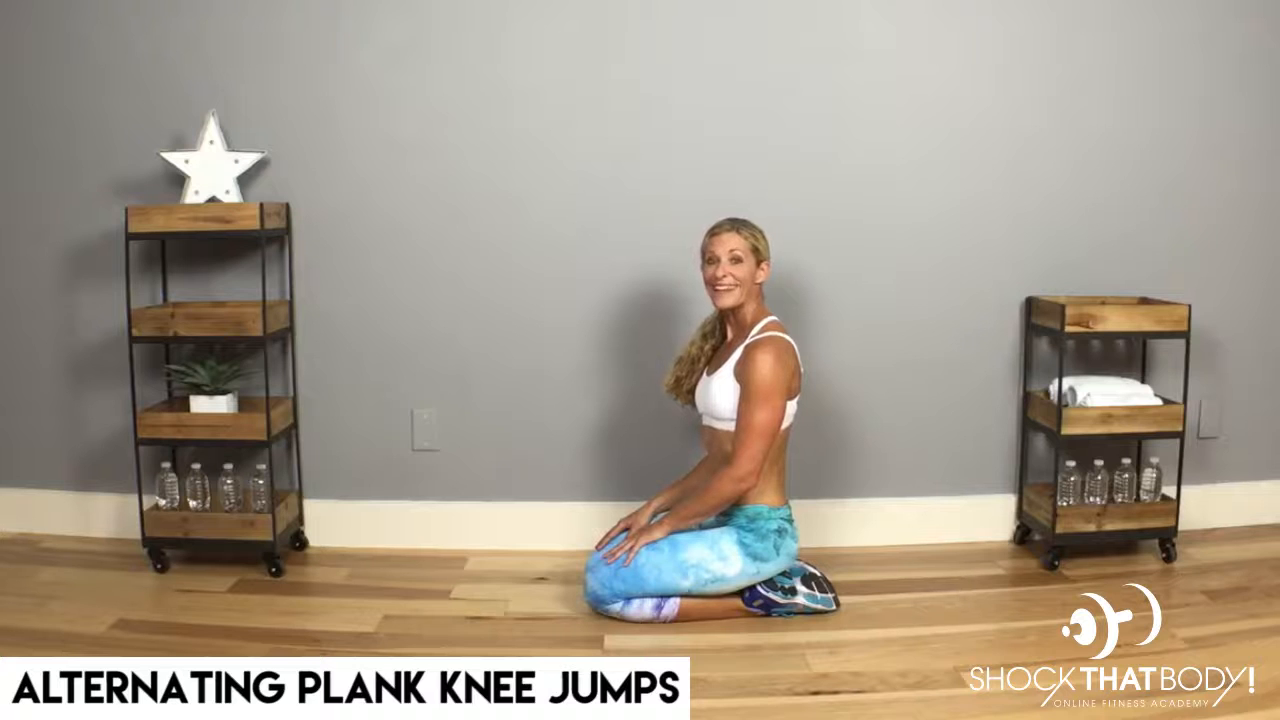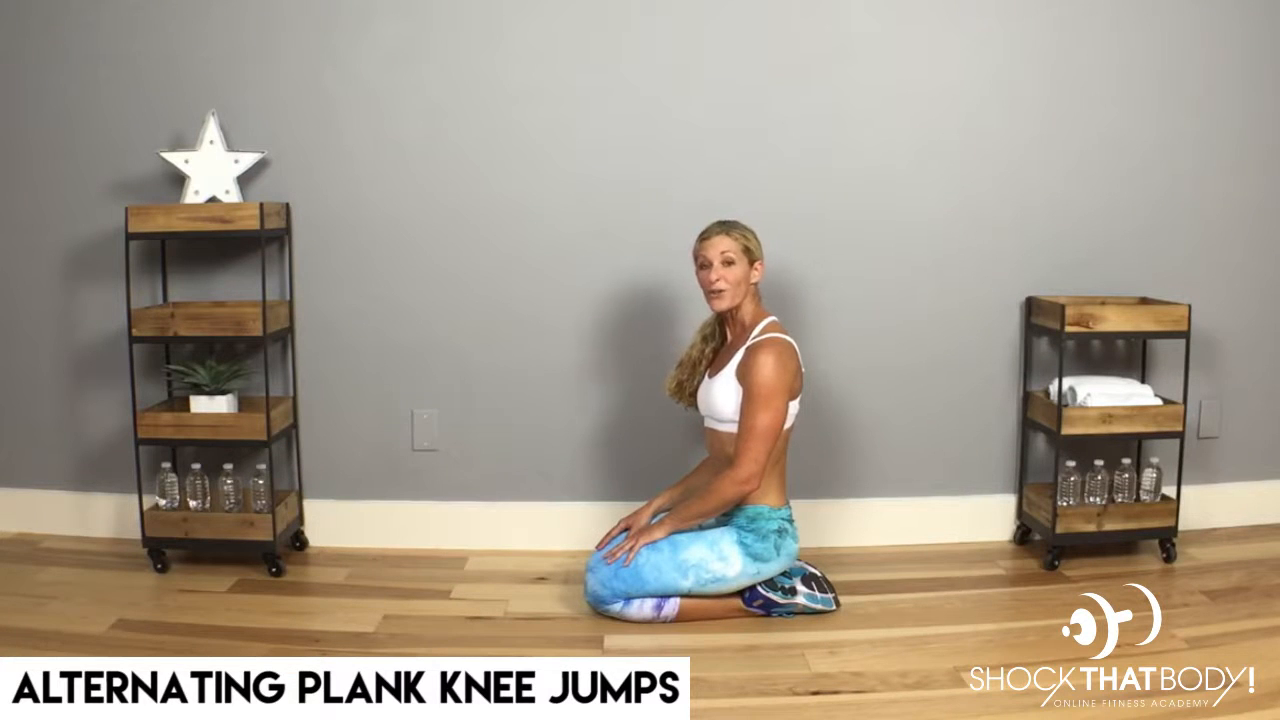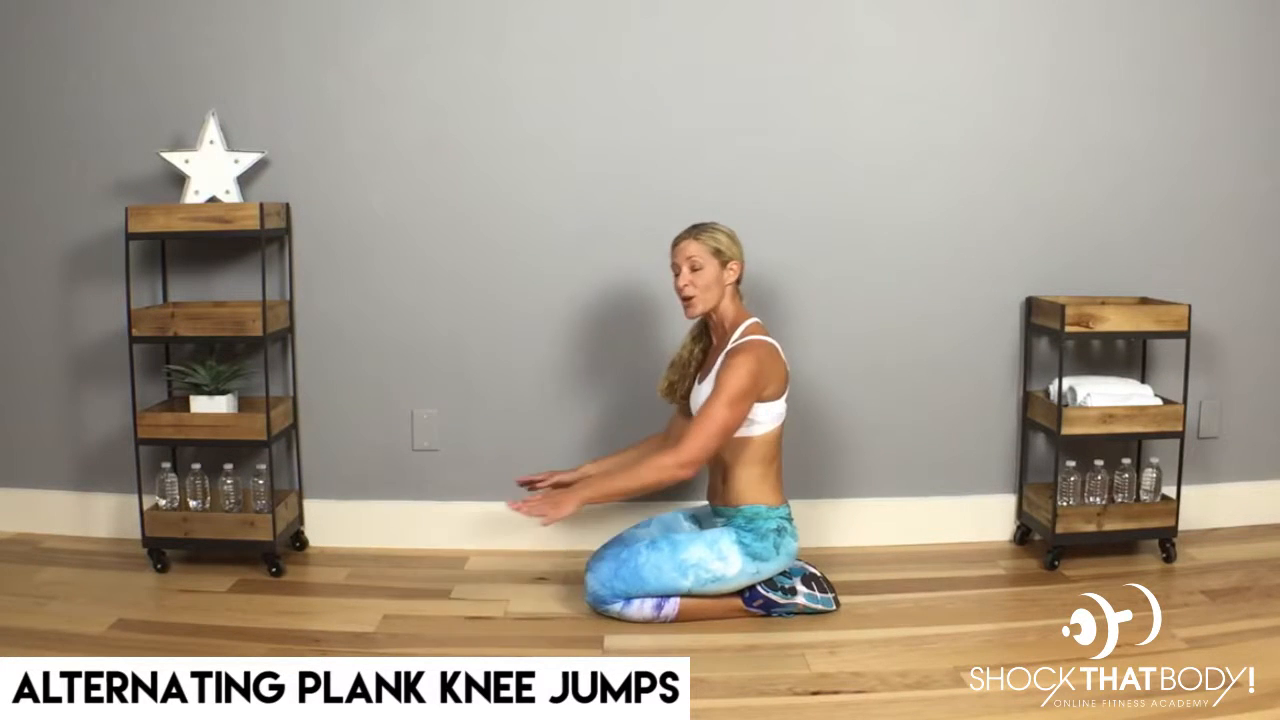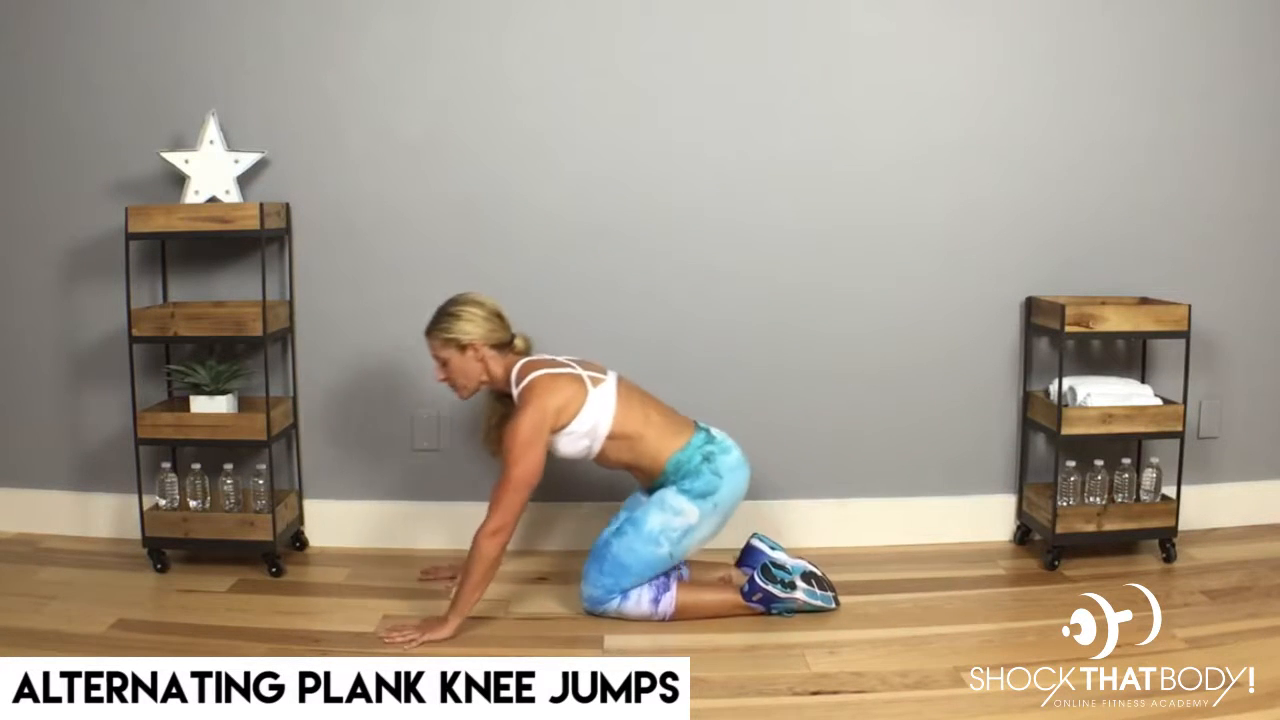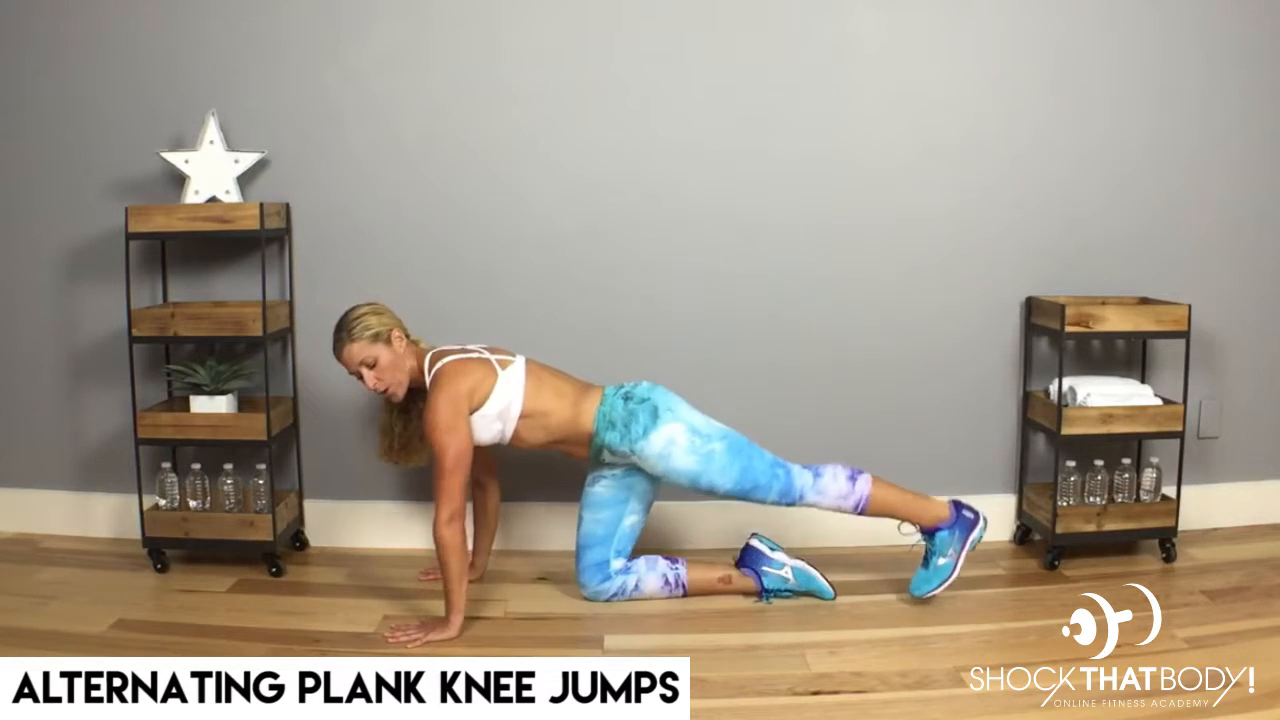
dt=1s
person 1, frame 1
left shoulder: (766, 351)
right shoulder: (724, 339)
left elbow: (742, 473)
left wrist: (664, 524)
right wrist: (653, 506)
left hip: (755, 532)
right hip: (727, 518)
left knee: (604, 584)
right knee: (605, 561)
left ankle: (759, 598)
right ankle: (771, 577)
person 1, frame 2
left shoulder: (768, 353)
right shoulder: (724, 341)
left elbow: (744, 475)
left wrist: (665, 524)
right wrist: (654, 506)
left hip: (756, 533)
right hip: (728, 518)
left knee: (604, 584)
right knee: (607, 559)
left ankle: (759, 598)
right ankle: (770, 577)
person 1, frame 3
left shoulder: (750, 356)
right shoulder: (708, 344)
left elbow: (683, 461)
right elbow: (671, 437)
left wrist: (579, 495)
right wrist: (579, 474)
left hip: (755, 534)
right hip: (723, 520)
left knee: (605, 585)
right knee: (608, 562)
left ankle: (757, 598)
right ankle: (764, 576)
person 1, frame 4
left shoulder: (534, 403)
right shoulder: (531, 374)
left elbow: (498, 525)
right elbow: (514, 499)
left wrist: (451, 620)
right wrist: (474, 566)
left hip: (704, 474)
right hip: (697, 462)
left knee: (602, 593)
right knee: (621, 568)
left ankle: (759, 593)
right ankle: (754, 569)
person 1, frame 5
left shoulder: (443, 394)
right shoulder: (450, 377)
left elbow: (447, 518)
right elbow: (486, 482)
left wrist: (452, 618)
right wrist: (476, 564)
left hip: (639, 422)
right hip: (615, 453)
left knee: (785, 483)
right knee: (600, 581)
left ankle: (948, 520)
right ankle: (757, 573)
